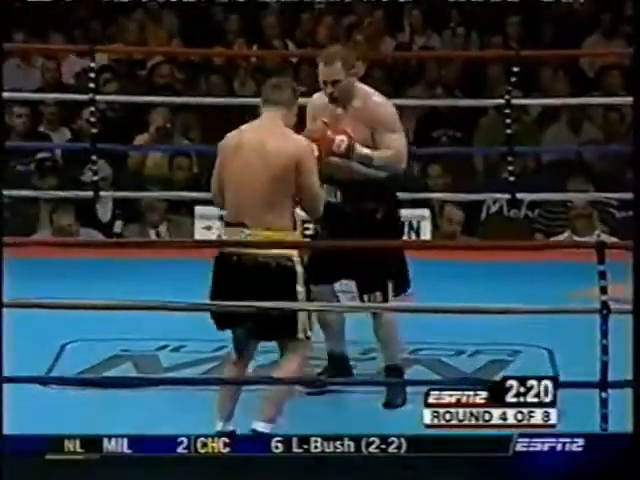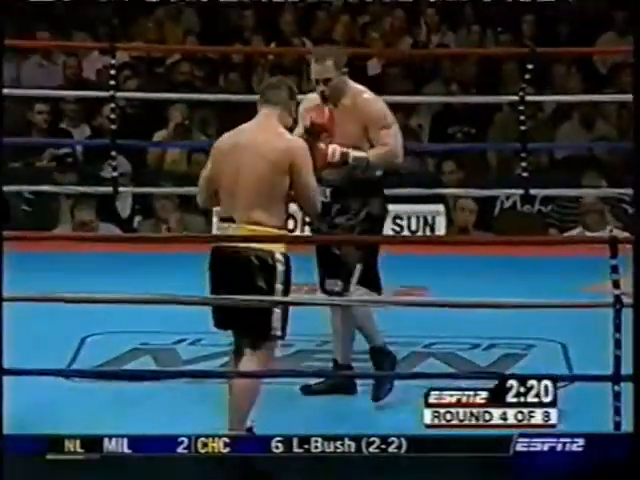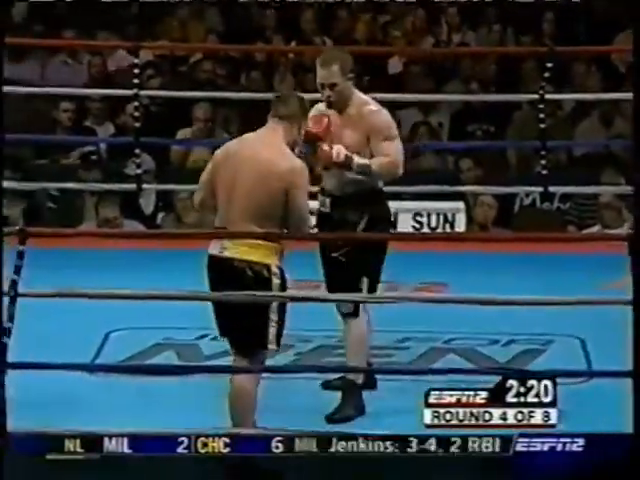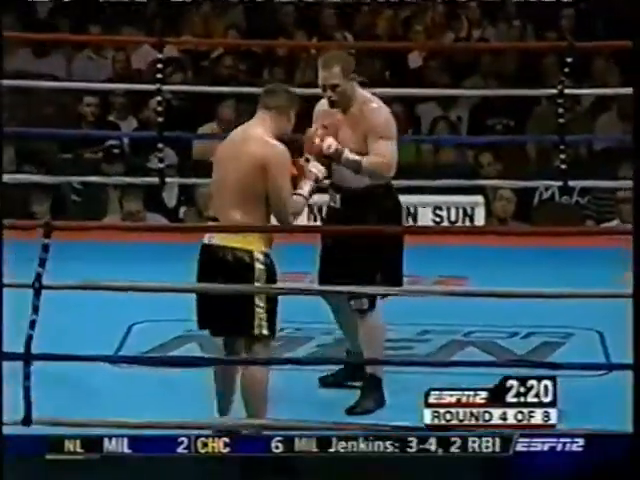
dt=0.3s
person 1, frame 1
left shoulder: (378, 108)
right shoulder: (316, 105)
left elbow: (398, 160)
left wrist: (353, 151)
left hip: (372, 203)
right hip: (334, 199)
left knee: (377, 296)
right knee: (317, 282)
left ankle: (394, 374)
right ankle: (337, 360)
person 1, frame 2
left shoulder: (369, 106)
right shoulder: (310, 104)
left elbow: (394, 153)
left wrist: (349, 157)
right wrist: (307, 137)
left hip: (362, 200)
right hip: (328, 198)
left knee: (347, 288)
right knee: (334, 290)
left ankle: (381, 352)
right ankle: (342, 371)
person 1, frame 3
left shoulder: (374, 116)
right shoulder: (318, 113)
left elbow: (395, 166)
left wrist: (351, 161)
right wrist: (308, 146)
left hip: (364, 212)
right hip: (330, 208)
left knee: (353, 304)
right knee: (343, 297)
left ankle: (354, 392)
right ankle: (360, 369)
person 1, frame 4
left shoulder: (375, 114)
right shoulder: (323, 109)
left elbow: (386, 167)
right elbow: (318, 160)
left wrist: (341, 154)
right wrist: (317, 151)
left hip: (373, 208)
right hip: (340, 203)
left knee: (365, 300)
right knee: (333, 289)
left ankle: (373, 385)
right ankle: (355, 360)
person 2, frame 1
left shoulder: (229, 142)
right shoulder: (299, 147)
right elbow: (315, 208)
left hip: (232, 253)
right hip: (275, 256)
left knee: (242, 345)
right knee: (295, 348)
left ankle: (223, 426)
right ankle: (264, 427)
person 2, frame 2
left shoulder: (225, 141)
right shoulder: (293, 146)
left elbow: (204, 197)
right elbow: (311, 208)
left hip: (224, 249)
right hip: (262, 253)
left knee: (245, 345)
right knee: (259, 352)
left ankle: (240, 428)
person 2, frame 3
left shoulder: (228, 149)
right shoulder: (292, 167)
left elbow: (201, 200)
right elbow: (299, 228)
left hip: (220, 257)
right hip: (257, 264)
left knee: (244, 349)
right knee: (249, 358)
left ankle: (242, 425)
person 2, frame 4
left shoulder: (229, 142)
right shoulder: (274, 151)
right elbow: (286, 215)
right wrist: (308, 182)
left hip: (213, 248)
right hip: (245, 253)
left knee: (232, 343)
right knee: (256, 347)
left ankle: (225, 422)
